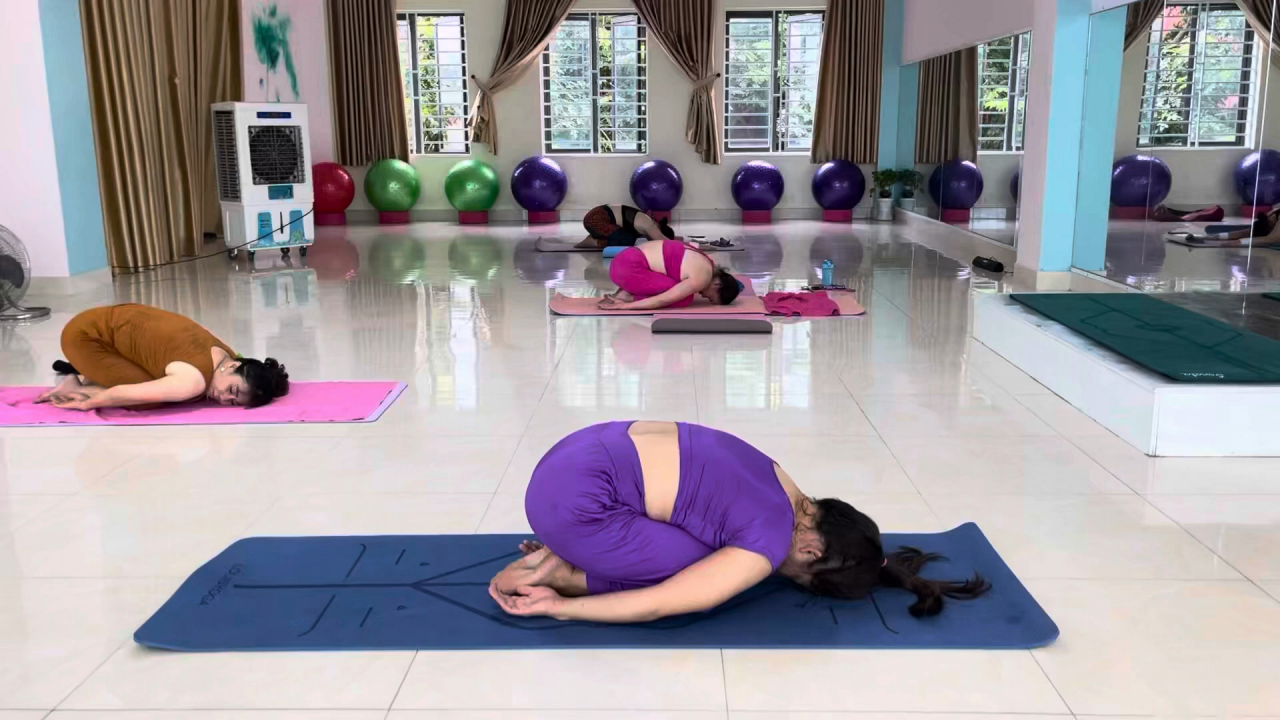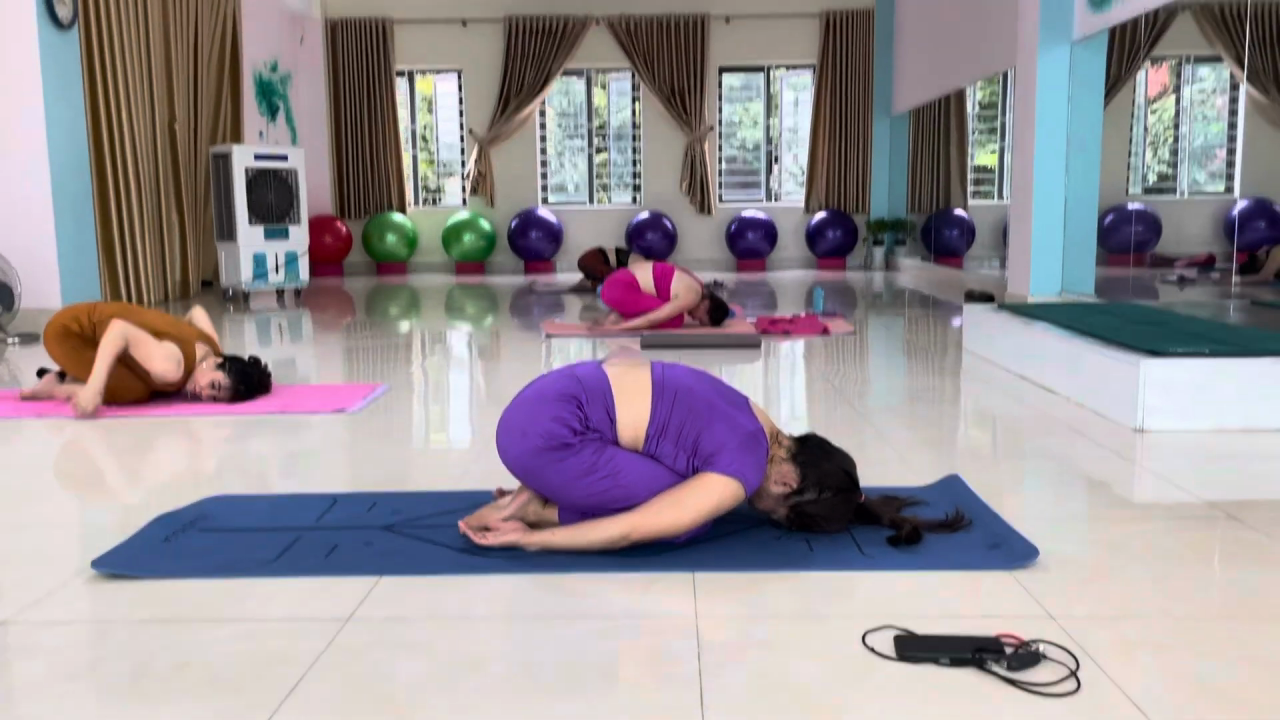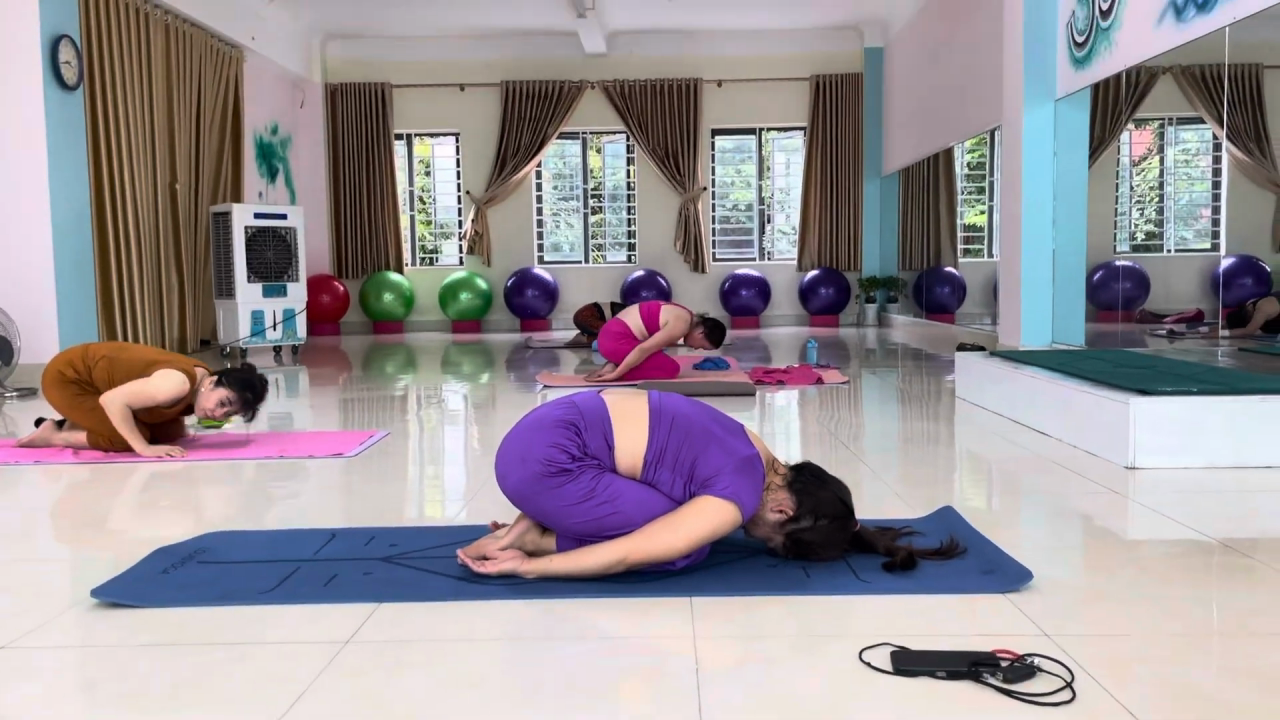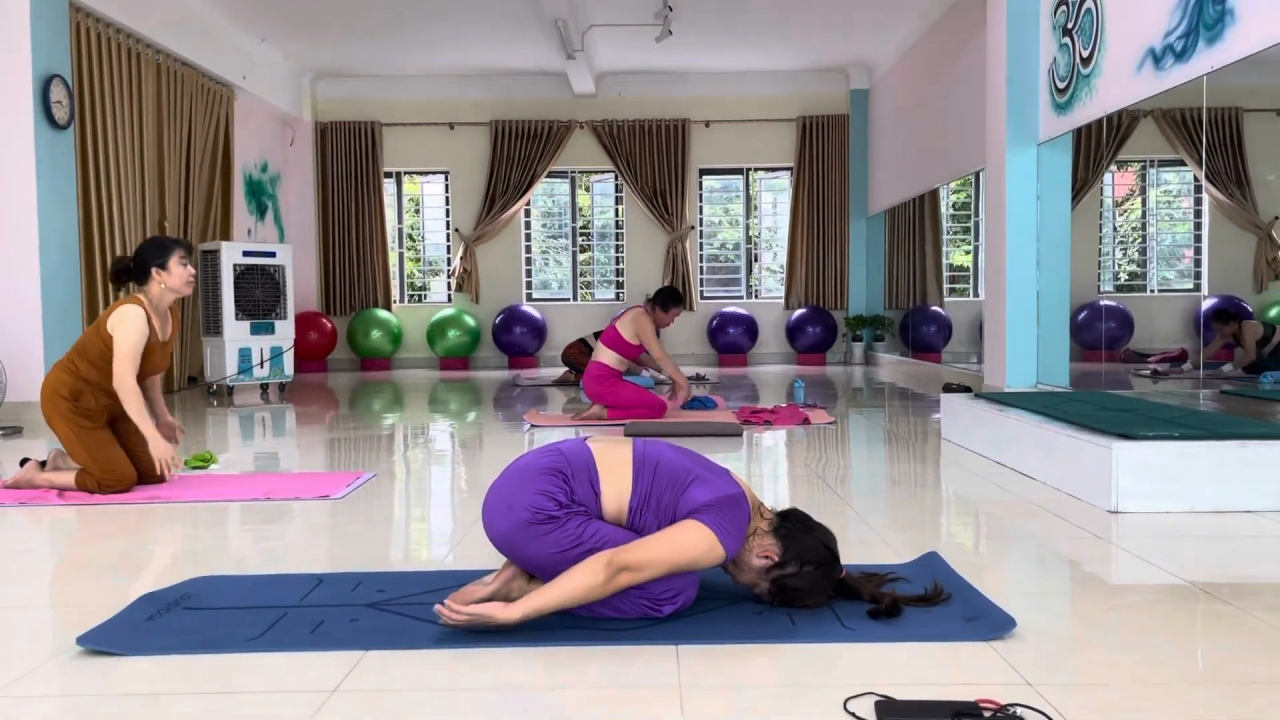
dt=0.7s
person 1, frame 1
left shoulder: (777, 482)
right shoulder: (768, 544)
right elbow: (659, 604)
right wrist: (559, 606)
left hip: (581, 454)
right hip: (573, 502)
right knee: (712, 577)
left ankle: (567, 555)
right ankle: (564, 574)
person 1, frame 2
left shoulder: (751, 424)
right shoulder: (739, 473)
right elbow: (632, 530)
right wrist: (531, 538)
left hip: (548, 398)
right hip: (544, 433)
left knee: (671, 485)
right knee: (687, 520)
left ankle: (538, 497)
right ankle: (536, 511)
person 1, frame 3
left shoulder: (747, 452)
right shoulder: (736, 496)
right elbow: (629, 555)
right wrist: (529, 567)
left hip: (550, 430)
right hip: (543, 460)
left knee: (671, 516)
right knee: (686, 546)
left ankle: (537, 526)
right ankle: (535, 541)
person 1, frame 4
left shoulder: (731, 497)
right shoulder: (723, 533)
right elbow: (618, 569)
right wrist: (514, 613)
left hip: (533, 479)
right hip: (531, 505)
left knee: (661, 564)
right knee: (671, 591)
left ankle: (526, 573)
right ankle: (519, 592)
person 2, frame 1
left shoulder: (224, 356)
right shoulder: (194, 382)
right elbow: (122, 394)
right wrist: (88, 404)
left hip: (118, 324)
right hip: (85, 335)
right knee: (152, 400)
left ankle: (89, 375)
right ankle: (74, 387)
person 2, frame 2
left shoulder: (210, 347)
right shoulder: (173, 367)
left elbow: (197, 311)
right elbow: (118, 329)
right wrist: (94, 387)
left hip: (96, 324)
right hip: (68, 330)
left knee: (165, 389)
right knee: (133, 393)
left ankle: (72, 378)
right ankle: (54, 388)
person 2, frame 3
left shoulder: (201, 386)
right shoulder: (178, 382)
right elbow: (111, 400)
right wrist: (143, 447)
left hip: (95, 377)
right hip: (66, 377)
left knee: (171, 432)
right knee: (128, 439)
left ankle: (76, 425)
right ankle: (53, 435)
person 2, frame 4
left shoulder: (170, 315)
right shoulder: (133, 314)
right elbow: (123, 382)
left wrist: (161, 416)
right wrist: (154, 438)
left hip: (109, 404)
right hip: (71, 400)
left knee: (156, 471)
right knee: (119, 480)
left ankle: (61, 462)
right ankle: (35, 476)
